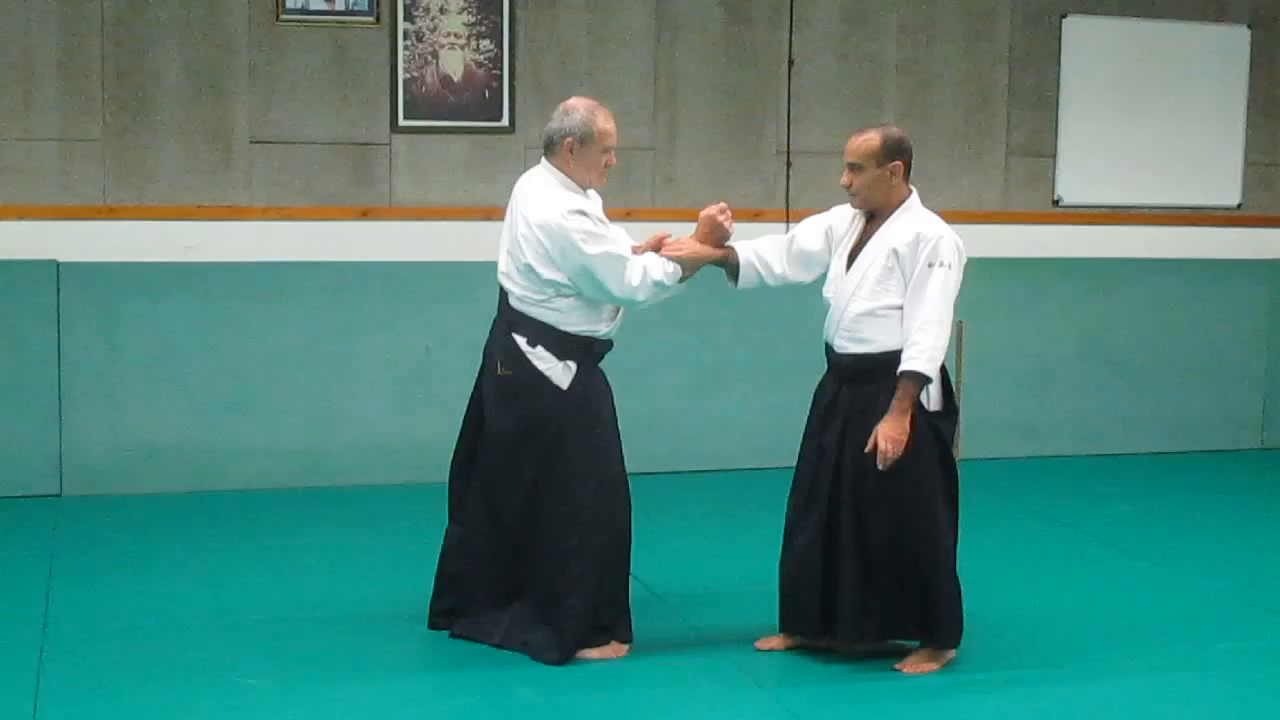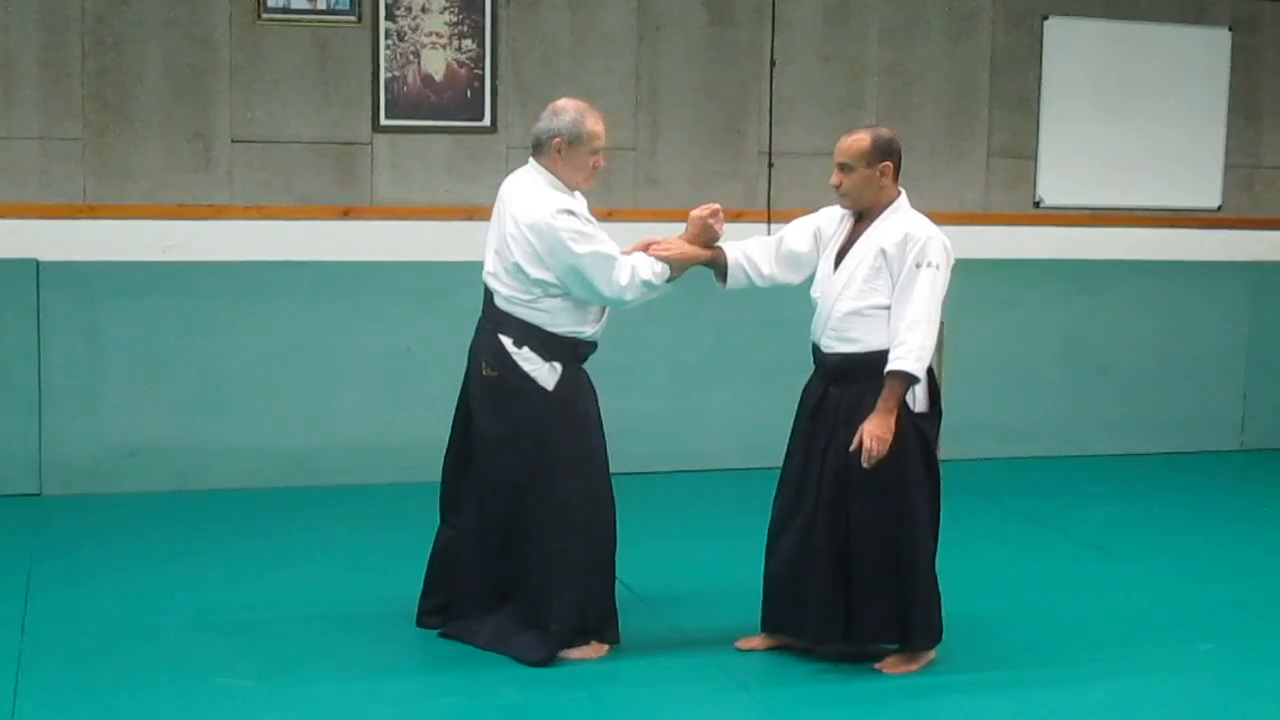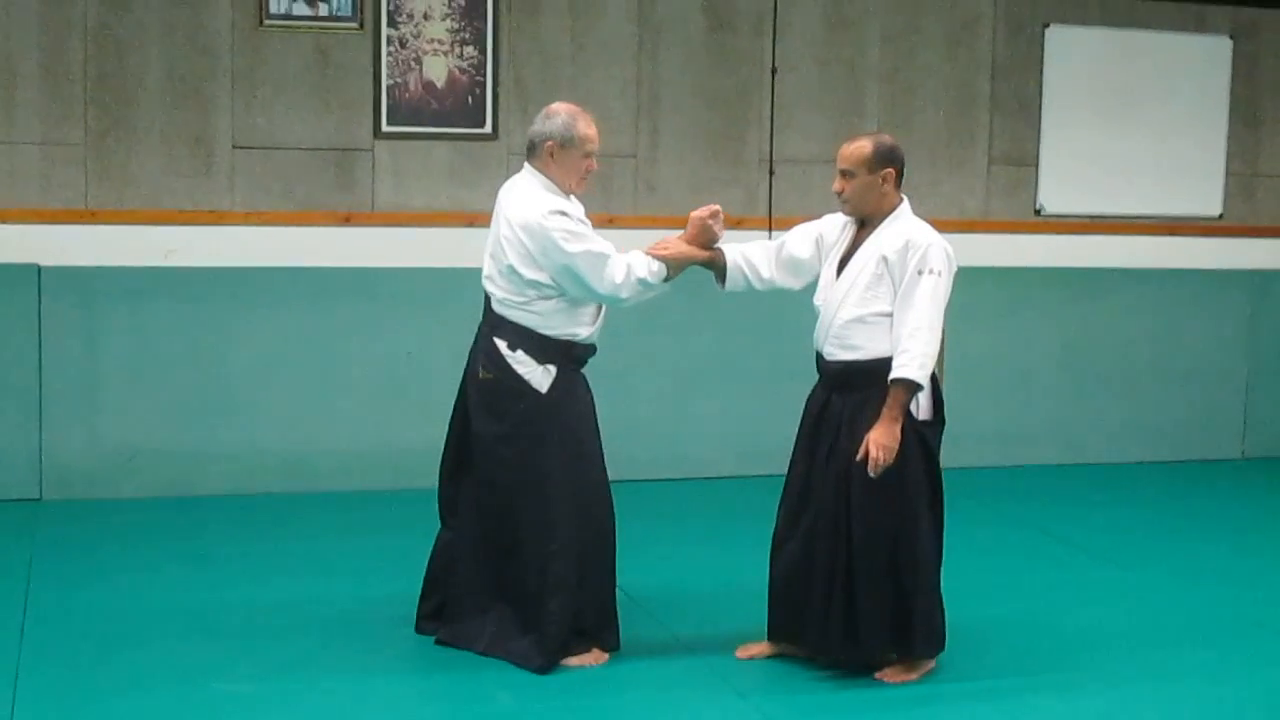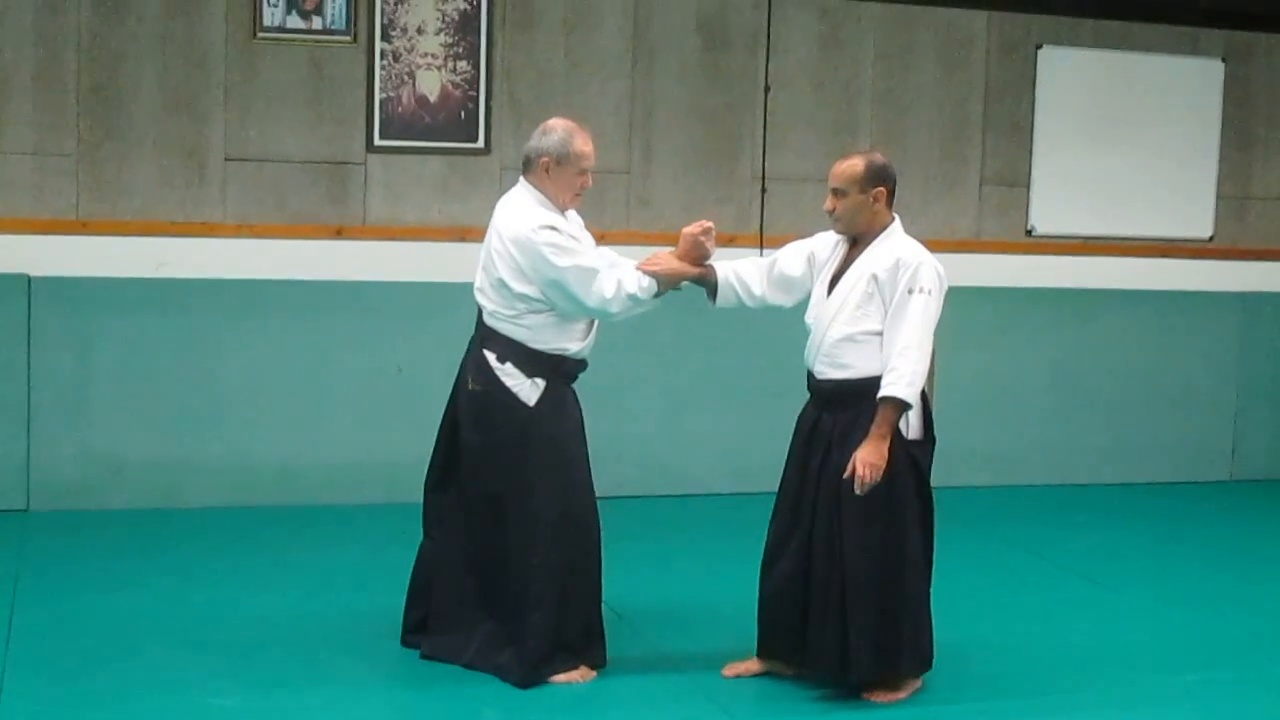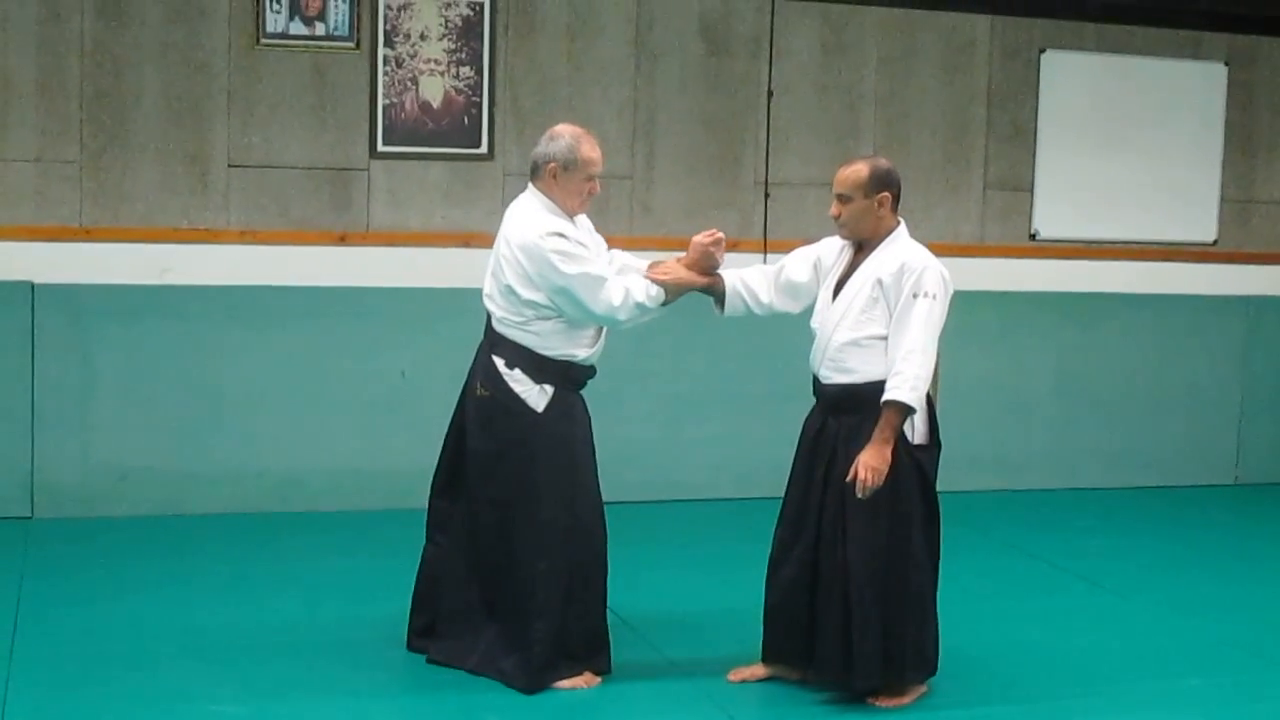
dt=0.2s
person 1, frame 1
left shoulder: (537, 185)
right shoulder: (562, 214)
right elbow: (630, 285)
left wrist: (635, 250)
right wrist: (697, 247)
left hip: (518, 354)
right hip: (551, 367)
left knee: (500, 482)
right knee: (586, 496)
left ankle: (471, 604)
right ankle: (577, 627)
person 1, frame 2
left shoulder: (524, 185)
right shoulder: (549, 214)
left elbow: (581, 263)
right elbow: (617, 284)
left wrist: (626, 256)
right wrist: (687, 249)
left hip: (504, 354)
right hip: (535, 368)
left knee: (490, 485)
right knee: (568, 497)
left ankle: (462, 605)
right ankle: (560, 628)
person 1, frame 3
left shoulder: (528, 192)
right shoulder: (542, 216)
left elbow: (589, 266)
right elbow: (613, 280)
left wrist: (670, 252)
right wrist: (685, 249)
left hip: (506, 362)
right hip: (534, 373)
left knee: (488, 489)
right knee: (564, 502)
left ankle: (459, 610)
right ankle: (560, 635)
person 1, frame 4
left shoulder: (537, 207)
right shoulder: (534, 230)
left elbow: (595, 264)
right elbow: (604, 293)
right wrist: (677, 263)
left hip: (499, 376)
right hip: (523, 387)
left knee: (475, 502)
right knee: (551, 517)
left ankle: (443, 623)
right ankle: (546, 650)
person 1, frame 5
left shoulder: (547, 213)
right shoulder: (541, 236)
left elbow: (604, 265)
right elbow: (612, 301)
left wrist: (650, 267)
right wrist: (687, 273)
left hip: (507, 383)
right hip: (531, 394)
left knee: (478, 507)
right knee: (557, 523)
left ankle: (449, 628)
right ankle: (550, 657)
person 2, frame 1
left shoulder: (930, 238)
right shoulder: (841, 222)
left elbow: (927, 334)
right elbow: (780, 255)
left wrist: (899, 414)
right wrist: (710, 253)
left hip: (900, 393)
right hip: (842, 387)
left knee: (911, 520)
right knee: (817, 510)
left ankle: (938, 638)
right ankle: (813, 623)
person 2, frame 2
left shoulder: (918, 238)
right shoulder: (832, 223)
left elbow: (915, 333)
right elbow: (769, 257)
left wrist: (885, 412)
right wrist: (700, 253)
left hip: (886, 394)
right hip: (829, 387)
left knee: (892, 521)
right knee: (804, 510)
left ankle: (916, 639)
right ankle: (794, 624)
person 2, frame 3
left shoulder: (920, 245)
right shoulder: (834, 230)
left elbow: (918, 340)
right elbow: (770, 261)
left wrist: (890, 420)
right wrist: (700, 254)
left hip: (888, 402)
right hip: (833, 396)
left knee: (892, 529)
right knee: (807, 519)
left ankle: (915, 649)
right ankle: (794, 632)
person 2, frame 4
left shoulder: (911, 264)
right shoulder: (826, 248)
left elbow: (907, 359)
right elbow: (762, 277)
left wrist: (878, 439)
right wrist: (691, 271)
left hip: (879, 420)
right hip: (825, 414)
left knee: (881, 549)
right knee: (797, 536)
left ankle: (901, 668)
right ankle: (785, 650)
person 2, frame 5
left shoulder: (915, 268)
right shoulder: (832, 253)
left elbow: (911, 363)
right elbow: (768, 286)
left wrist: (880, 443)
right wrist: (699, 280)
left hip: (885, 425)
right hip: (830, 419)
left knee: (886, 554)
right knee: (803, 541)
left ankle: (905, 673)
right ankle: (791, 655)
